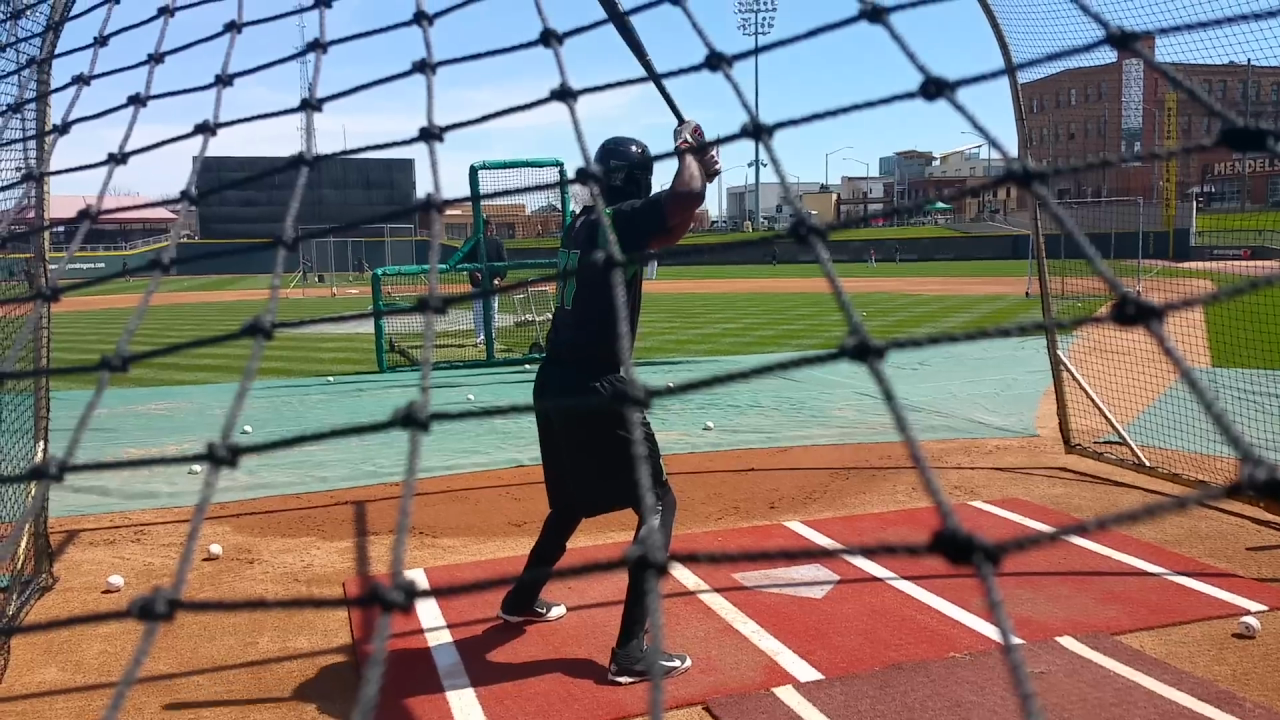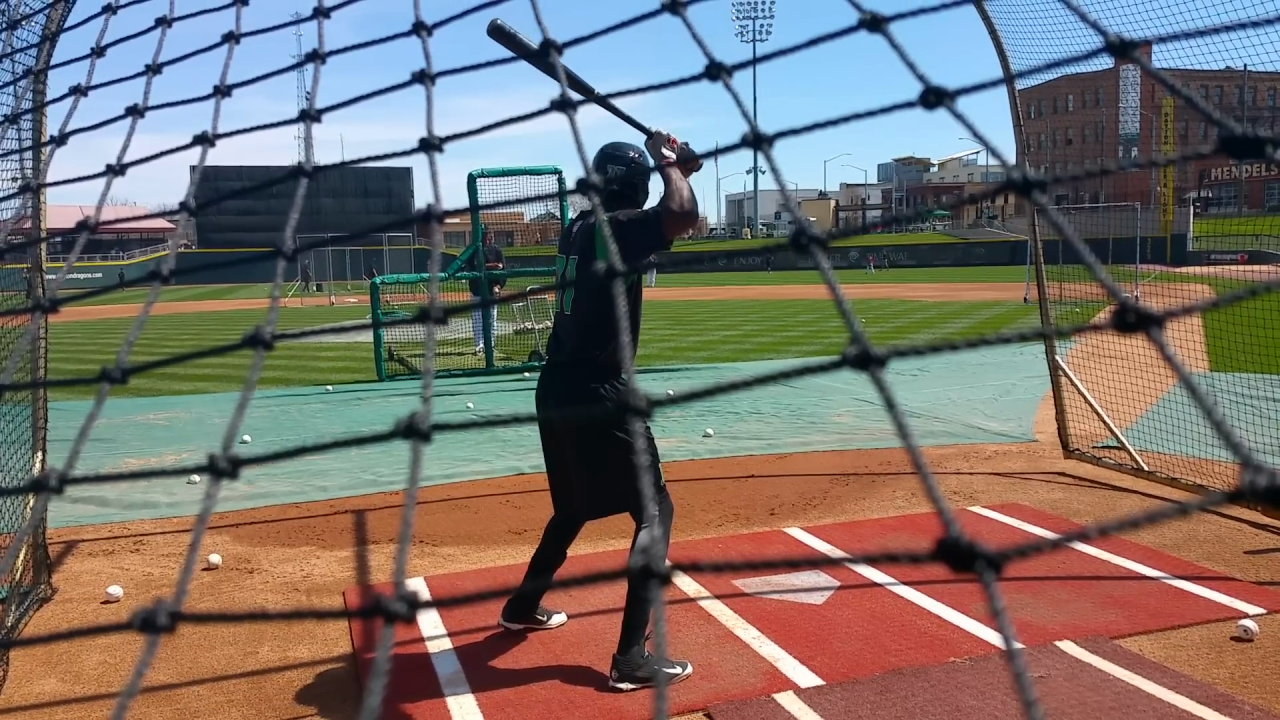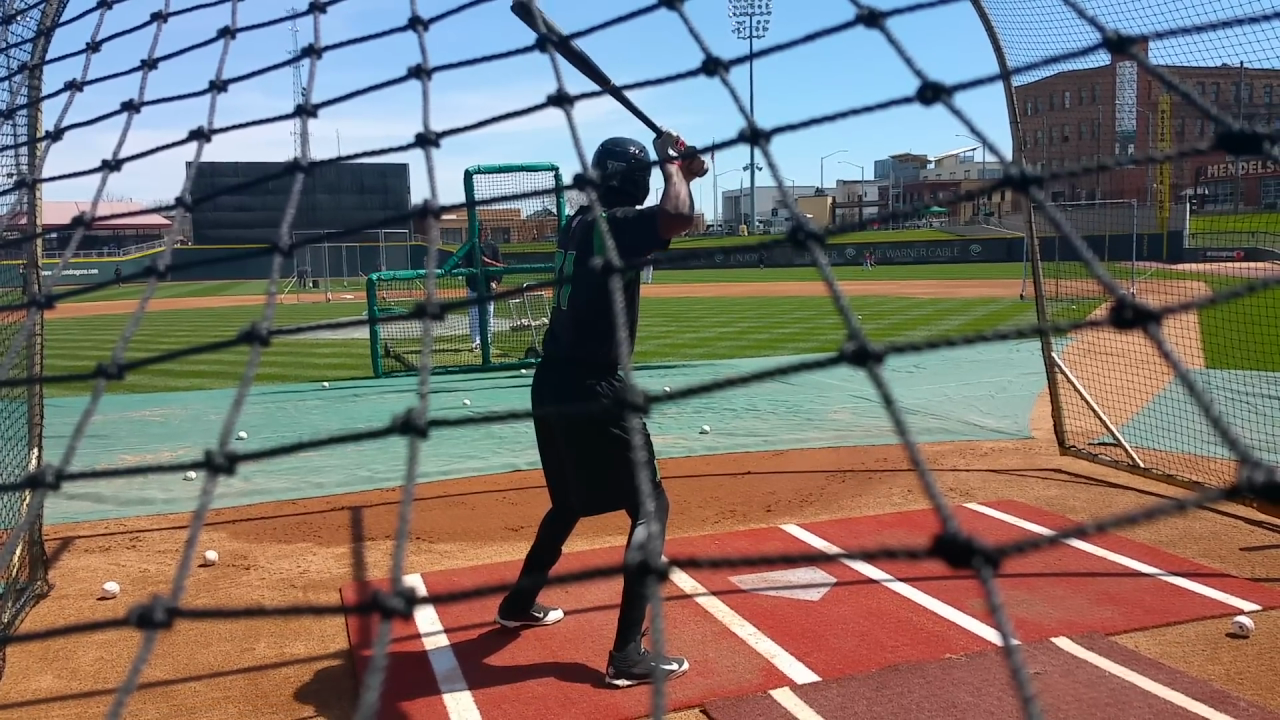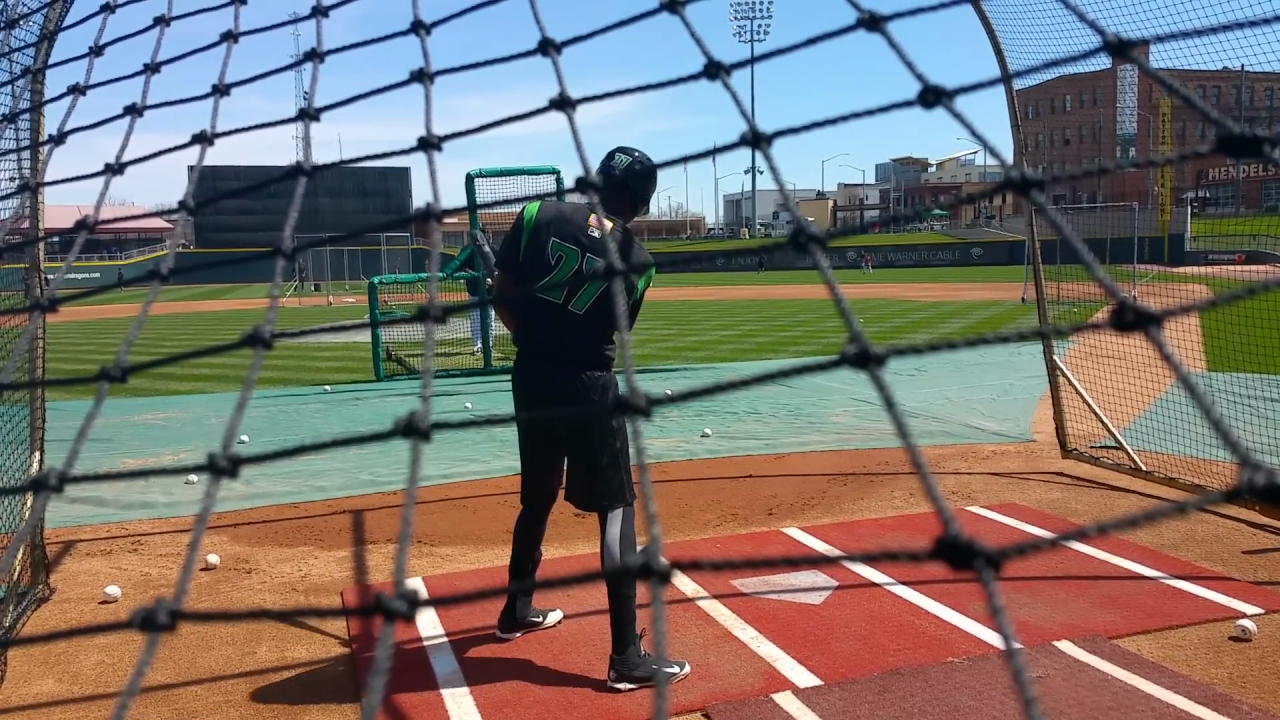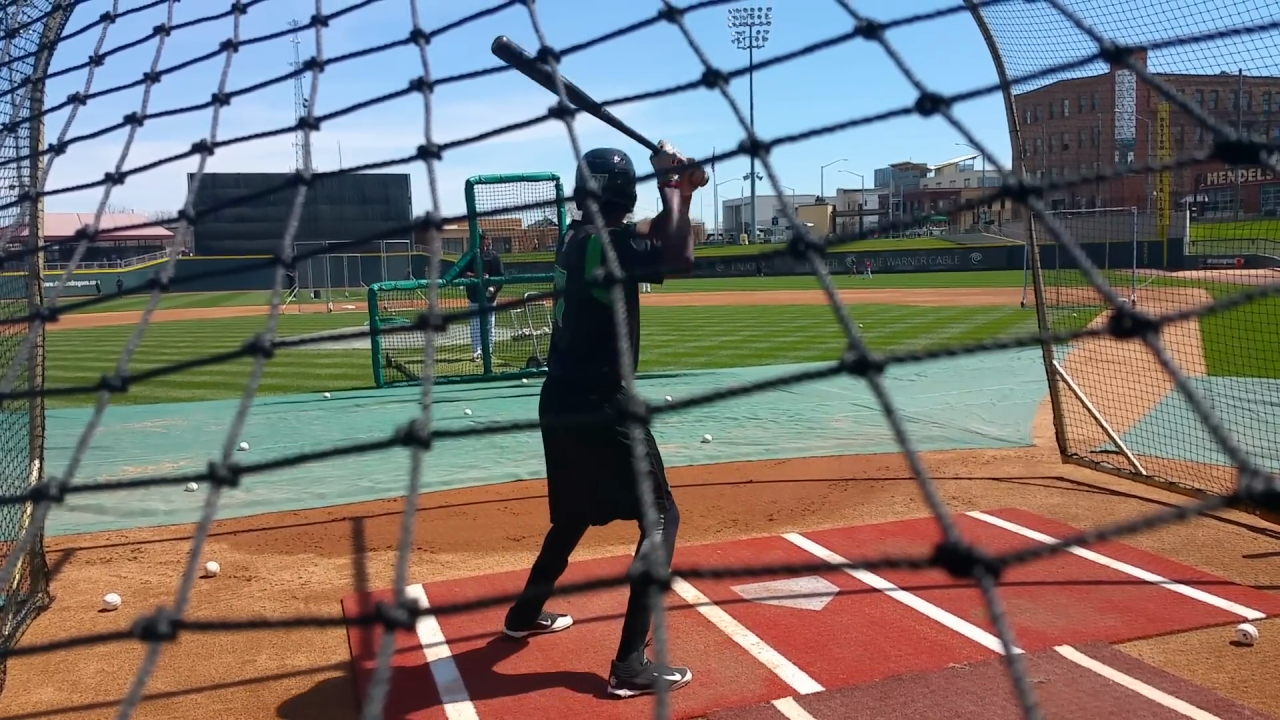
dt=1s
person 1, frame 1
left shoulder: (584, 223)
right shoulder: (616, 221)
left elbow: (670, 229)
right elbow: (687, 198)
left wrist: (698, 170)
right wrist: (688, 149)
left hip: (555, 384)
right hip: (594, 389)
left knee: (574, 498)
right knee: (657, 504)
left ankle: (523, 598)
right ankle: (631, 651)
person 1, frame 2
left shoulder: (579, 228)
right shoulder: (616, 228)
left elbow: (660, 221)
right elbow: (682, 215)
left wrist: (676, 172)
right wrist: (667, 163)
left hip: (557, 389)
right hip: (597, 395)
left knee: (575, 505)
right knee: (654, 511)
left ankle: (523, 605)
right ankle: (631, 658)
person 1, frame 3
left shoulder: (580, 223)
right shoulder: (613, 225)
left elbow: (662, 223)
right elbow: (677, 218)
left wrist: (682, 175)
right wrist: (670, 164)
left hip: (554, 383)
right hip: (594, 391)
left knee: (570, 500)
right knee: (650, 508)
left ankle: (520, 602)
right ankle: (627, 655)
person 1, frame 4
left shoulder: (539, 215)
right shoulder: (637, 261)
left elbow: (502, 298)
right elbow: (613, 327)
left hip: (531, 375)
right hip: (588, 384)
left knee: (538, 496)
right knee: (615, 510)
left ankle: (517, 610)
right ankle: (627, 658)
person 1, frame 5
left shoulder: (578, 237)
right shoulder: (604, 243)
left elbow: (657, 243)
right elbow: (679, 259)
left wrist: (676, 189)
right wrist: (675, 192)
left hip: (562, 398)
right hip: (598, 404)
left knee: (577, 511)
right knee: (661, 516)
left ankle: (526, 612)
right ankle: (630, 664)
